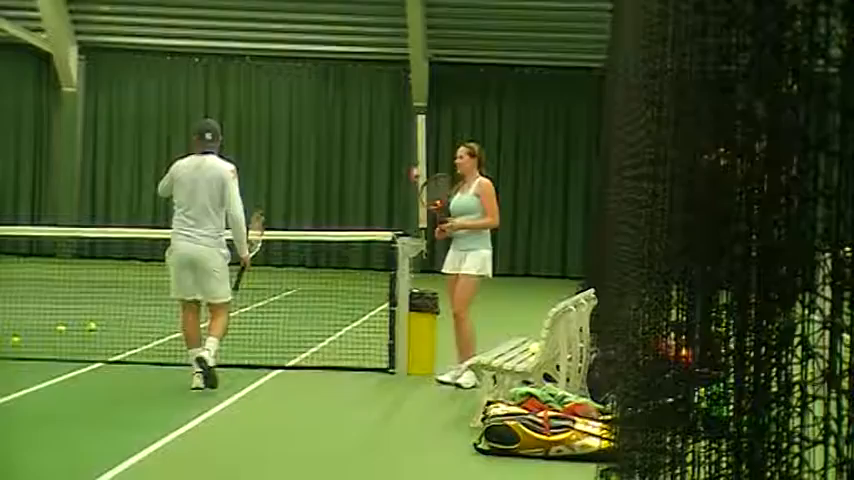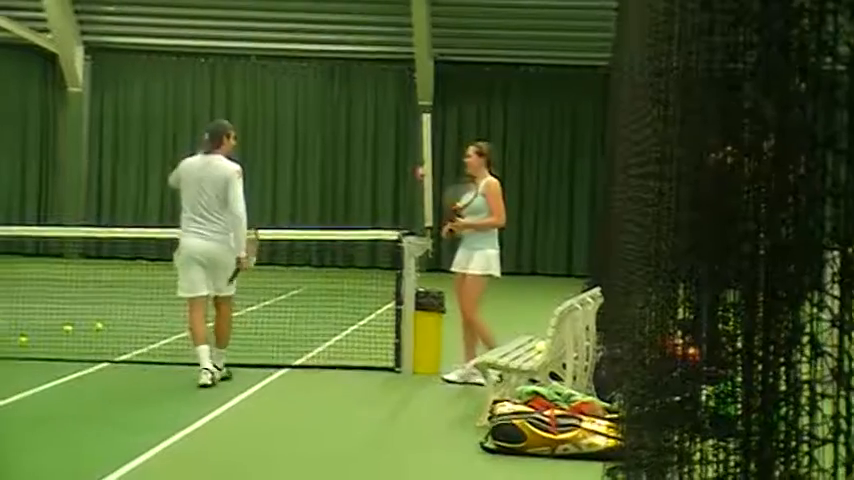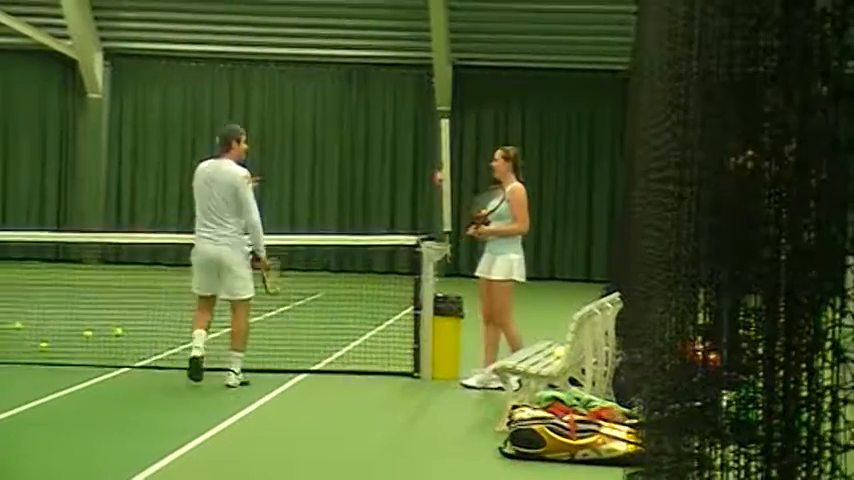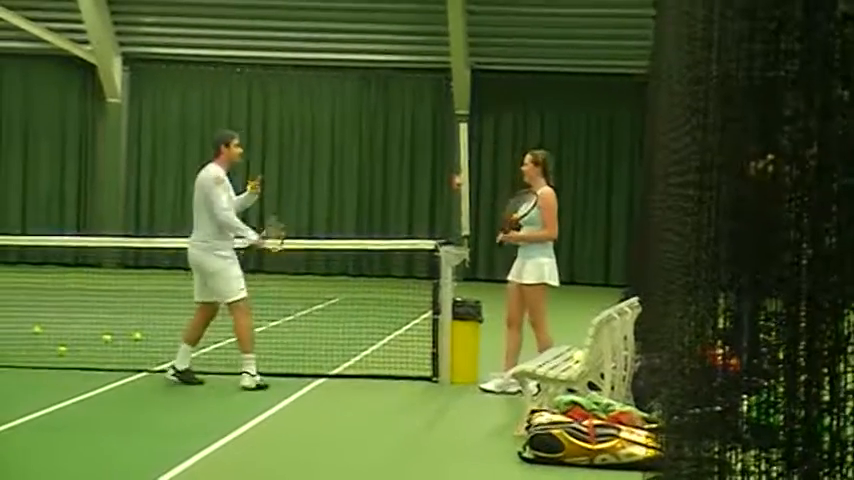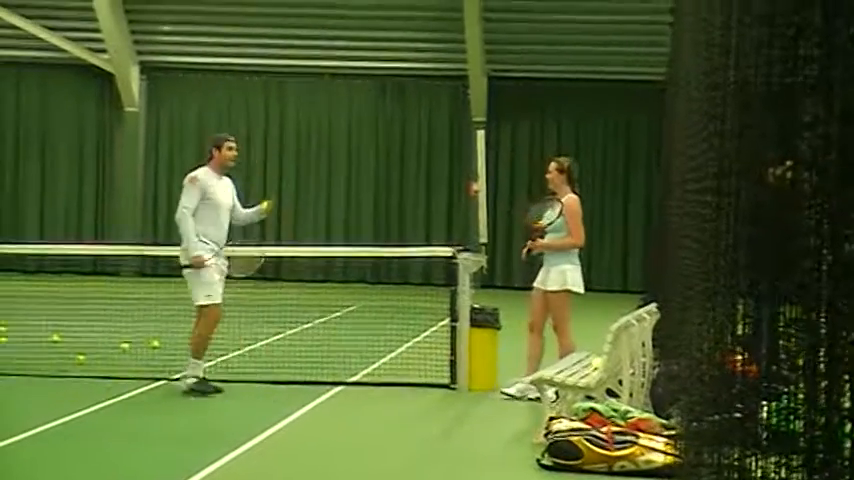
dt=0.3s
person 1, frame 1
left shoulder: (179, 167)
right shoulder: (227, 169)
left elbow: (162, 191)
right elbow: (236, 213)
right wrist: (243, 250)
left hip: (181, 246)
right hip: (211, 249)
left knee: (189, 310)
right knee: (219, 311)
left ankle: (198, 372)
right ankle: (207, 353)
person 1, frame 2
left shoulder: (187, 165)
right shoulder: (232, 170)
left elbow: (173, 182)
right elbow: (237, 212)
right wrist: (241, 251)
left hip: (191, 244)
right hip: (221, 245)
left knee: (196, 308)
right knee: (223, 306)
left ankle: (206, 369)
right ankle: (218, 366)
person 1, frame 3
left shoulder: (201, 169)
right shoulder: (239, 174)
right elbow: (250, 216)
right wrist: (260, 250)
left hip: (204, 246)
right hip: (231, 249)
left knee: (204, 303)
right knee: (240, 309)
left ankle: (196, 351)
right ankle: (235, 371)
person 1, frame 4
left shoulder: (208, 174)
right shoulder: (216, 176)
left elbow: (230, 207)
right elbow: (224, 216)
left wrist: (251, 194)
right wrist: (252, 235)
left hip: (202, 251)
right hip: (216, 253)
left knee: (206, 310)
right knee: (241, 309)
left ankle: (179, 367)
right ankle: (249, 373)
person 1, frame 5
left shoulder: (227, 183)
right shoulder: (197, 178)
left elbow: (239, 216)
right elbow: (183, 215)
left wrist: (260, 211)
right wrist: (193, 251)
left hip: (216, 257)
right hip: (200, 257)
left knee: (207, 317)
right knee: (210, 314)
left ankle: (195, 375)
right ankle: (193, 375)
person 2, frame 1
left shoulder: (484, 185)
right shoulder: (458, 188)
left elbow: (493, 220)
left wrist: (462, 224)
right wrist: (445, 230)
left hip: (476, 253)
right hip: (456, 252)
left knee: (460, 311)
right knee: (456, 313)
left ankle: (472, 368)
right ankle: (461, 367)
person 2, frame 2
left shoulder: (491, 184)
right shoulder: (470, 186)
left elbow: (499, 220)
left wrist: (468, 224)
right wrist: (454, 228)
left hip: (482, 253)
right hip: (465, 251)
left knee: (470, 312)
right knee: (465, 313)
right ankle: (469, 367)
person 2, frame 3
left shoulder: (516, 189)
right shoulder: (500, 190)
left elbow: (522, 227)
left wrist: (491, 231)
right wrist: (482, 231)
left hip: (506, 259)
right hip: (490, 256)
left knee: (503, 320)
right knee: (488, 318)
right ankle: (488, 373)
person 2, frame 4
left shoulder: (546, 194)
right shoulder: (530, 194)
left elbow: (551, 233)
left wrist: (520, 236)
right wrist: (512, 236)
left hip: (538, 263)
right hip: (522, 261)
left knee: (538, 323)
right knee: (512, 321)
right ankle: (508, 377)
person 2, frame 5
left shoulder: (571, 201)
right shoulder: (555, 201)
left elbow: (578, 240)
left wrist: (546, 244)
right wrist: (538, 246)
left hip: (563, 270)
right hip: (548, 269)
left knee: (561, 330)
right knee: (534, 327)
right ankle: (529, 383)
